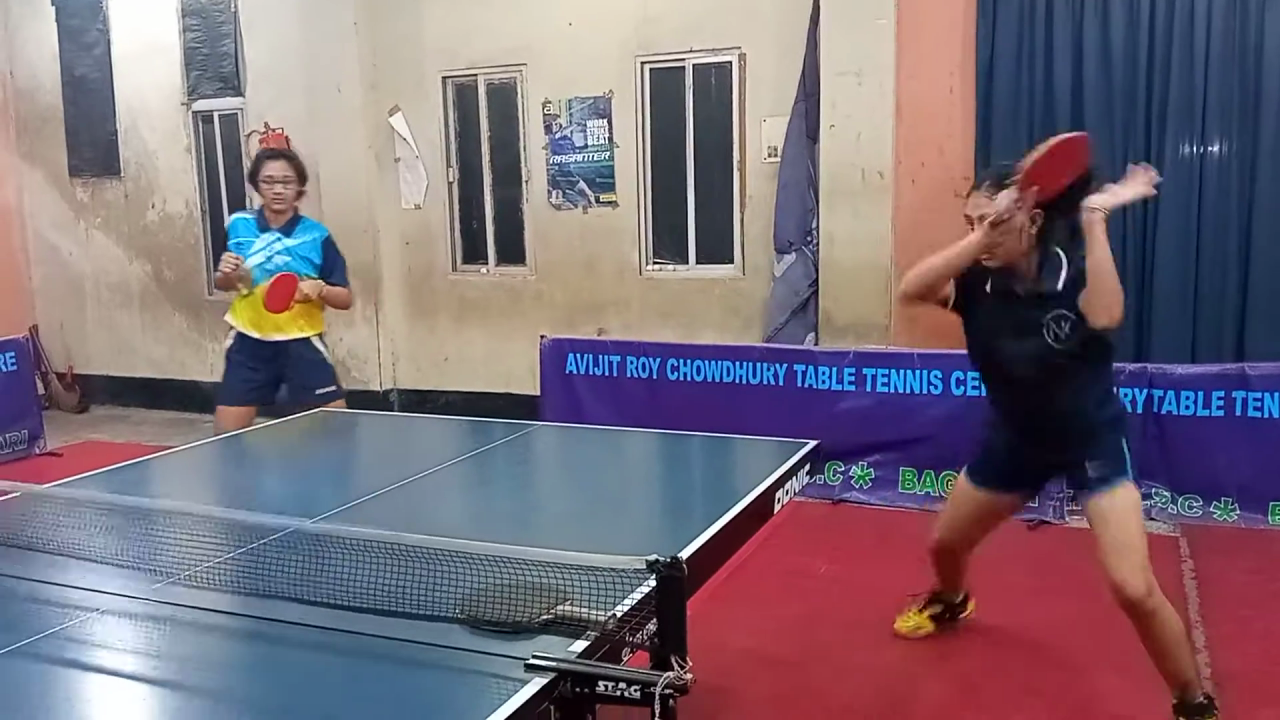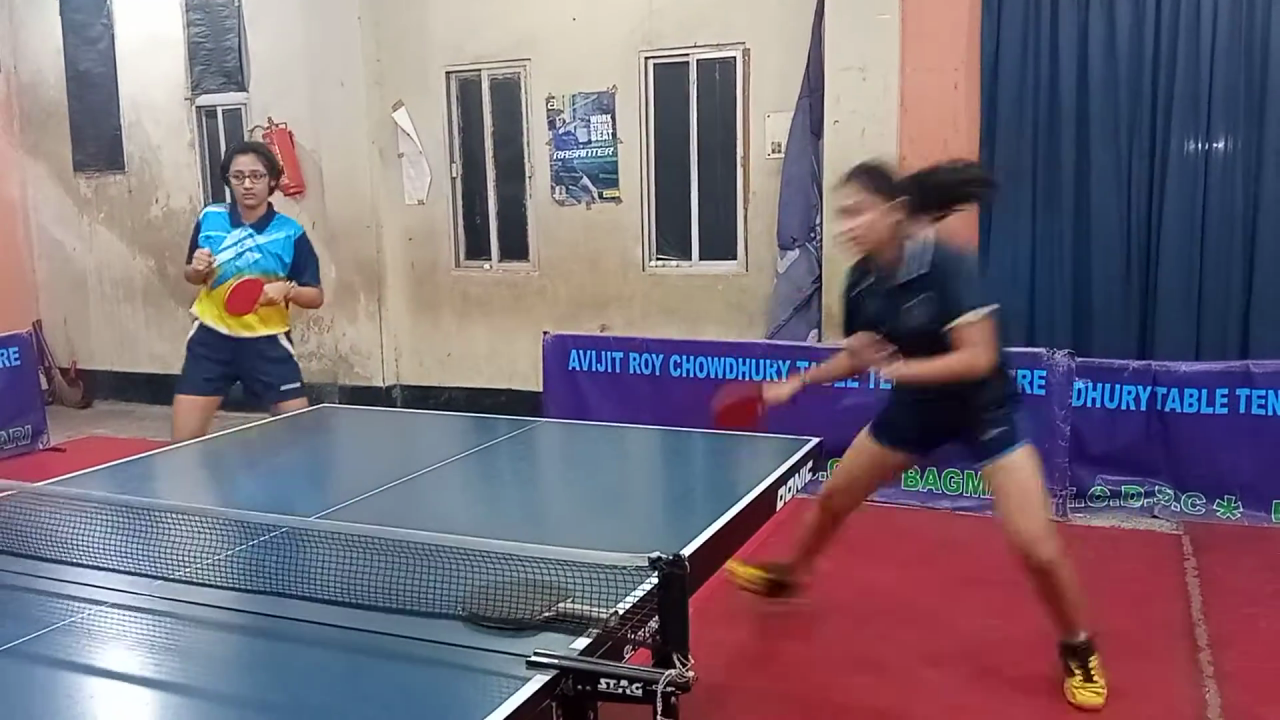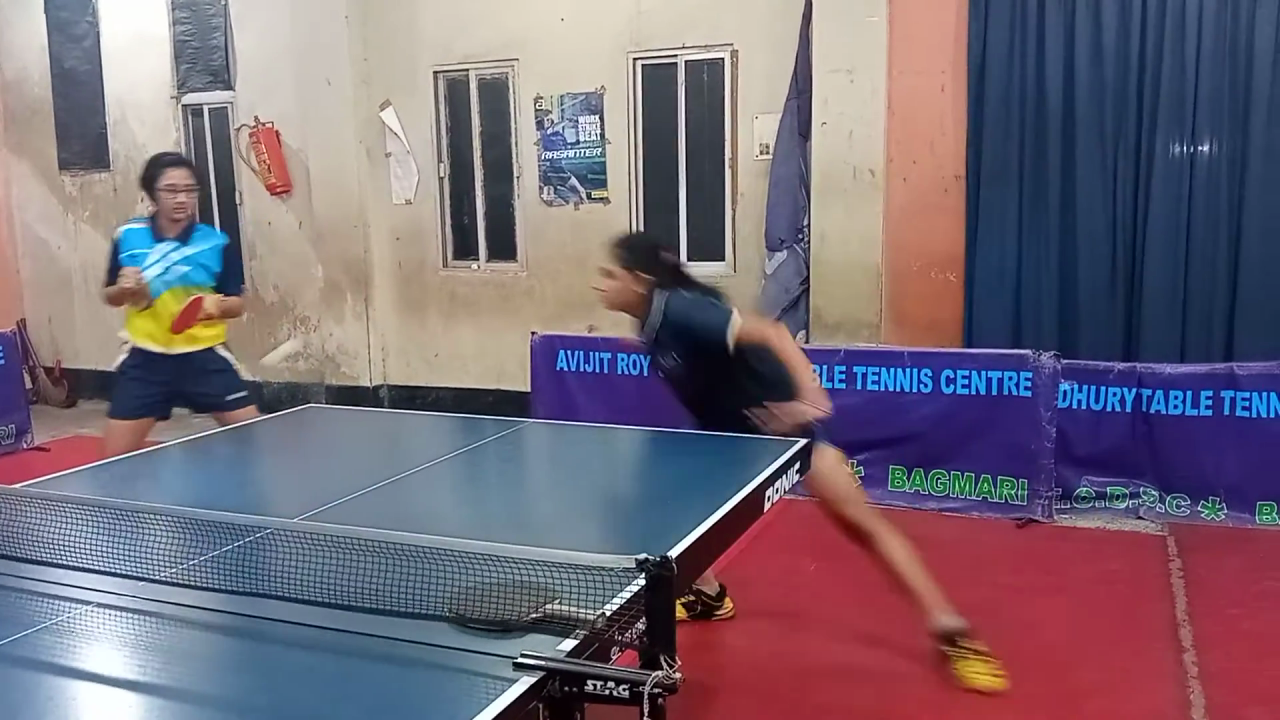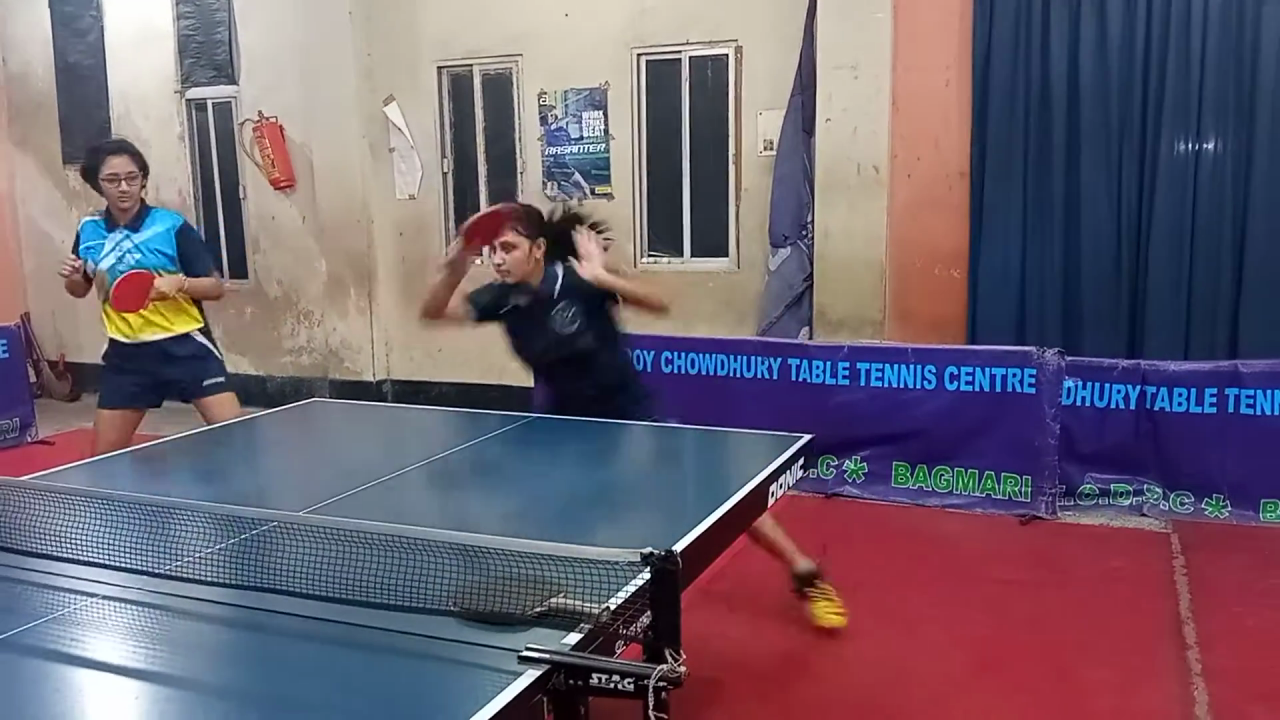
dt=0.3s
person 1, frame 1
left shoulder: (1078, 267)
right shoulder: (974, 279)
left elbow: (1105, 317)
right elbow: (911, 293)
left wrist: (1094, 218)
right wrist: (977, 241)
left hip: (1093, 445)
right hip: (1015, 442)
left knee: (1133, 591)
right knee: (943, 543)
right ankle: (950, 602)
person 1, frame 2
left shoulder: (949, 266)
right shoulder: (863, 280)
left elbow: (977, 359)
right elbow: (856, 358)
left wrist: (894, 368)
right wrist: (793, 385)
left hip: (985, 412)
right hip: (911, 409)
left knee: (1038, 551)
right knee: (832, 498)
left ankle: (1077, 649)
right ankle: (786, 575)
person 1, frame 3
left shoulder: (680, 310)
right shoulder: (654, 321)
left elbow: (764, 333)
left wrist: (811, 398)
left hip: (774, 420)
right hip: (730, 428)
left knee: (860, 525)
left ankle: (951, 633)
right ankle: (706, 594)
person 1, frame 4
left shoulder: (580, 284)
right shoulder: (502, 297)
left elbow: (658, 304)
right elbow: (435, 312)
left wrist: (602, 278)
right wrist: (453, 266)
left hip: (627, 409)
right hip: (566, 416)
left ankle: (806, 574)
person 2, frame 1
left shoulder: (317, 236)
right shoulder: (237, 225)
left elbow: (345, 299)
right elbow: (220, 284)
left wrist: (319, 288)
right wrist: (225, 275)
left hip: (302, 345)
right hip: (249, 346)
person 2, frame 2
left shoulder: (290, 233)
right shoulder: (209, 219)
left elbow: (316, 297)
right elbow: (190, 276)
left wrist: (287, 290)
right wrist: (197, 269)
left hip: (267, 343)
right hip: (212, 339)
right knee: (185, 438)
person 2, frame 3
left shoulder: (216, 244)
right shoulder: (128, 238)
left elbow: (236, 305)
right elbow: (112, 299)
left wrist: (218, 303)
right wrist: (123, 289)
left hip: (206, 357)
right hip: (147, 361)
right knee: (113, 461)
person 2, frame 4
left shoulder: (172, 226)
right shoulder: (88, 230)
left elbow: (215, 287)
right elbow: (80, 290)
left wrist: (179, 283)
right wrist: (71, 277)
left hip: (183, 345)
right hip: (127, 351)
right knee: (103, 452)
